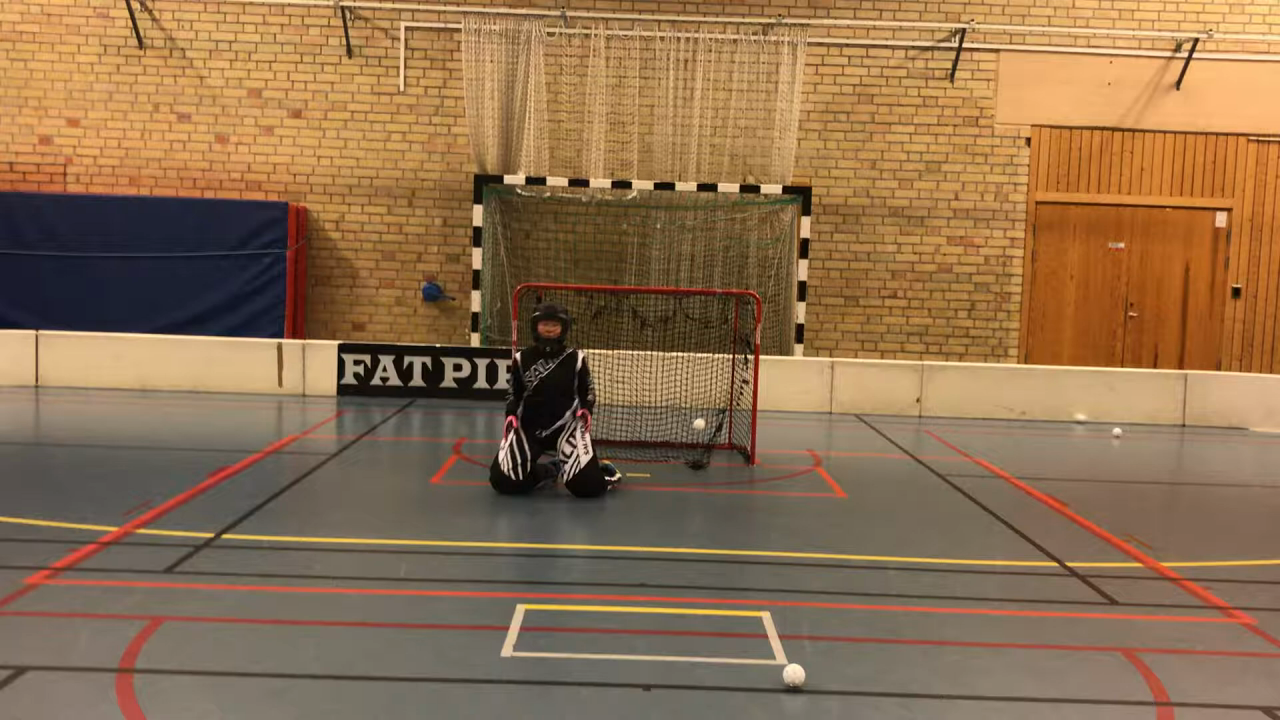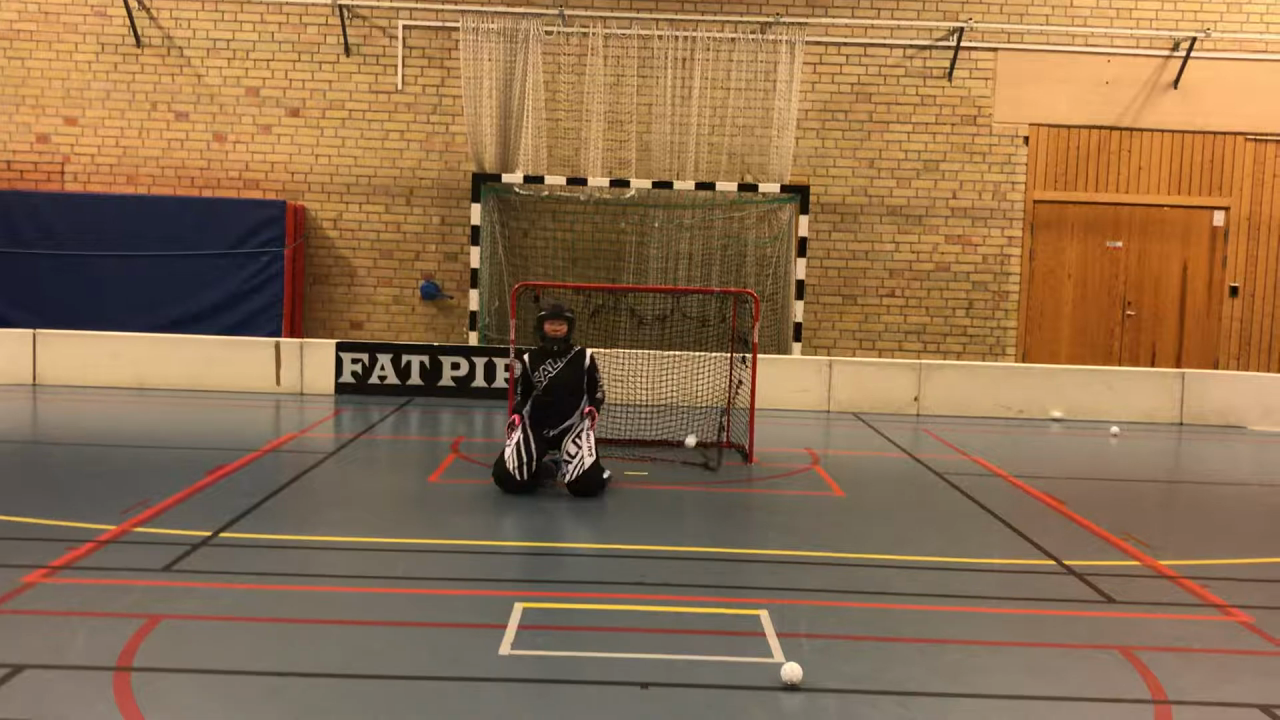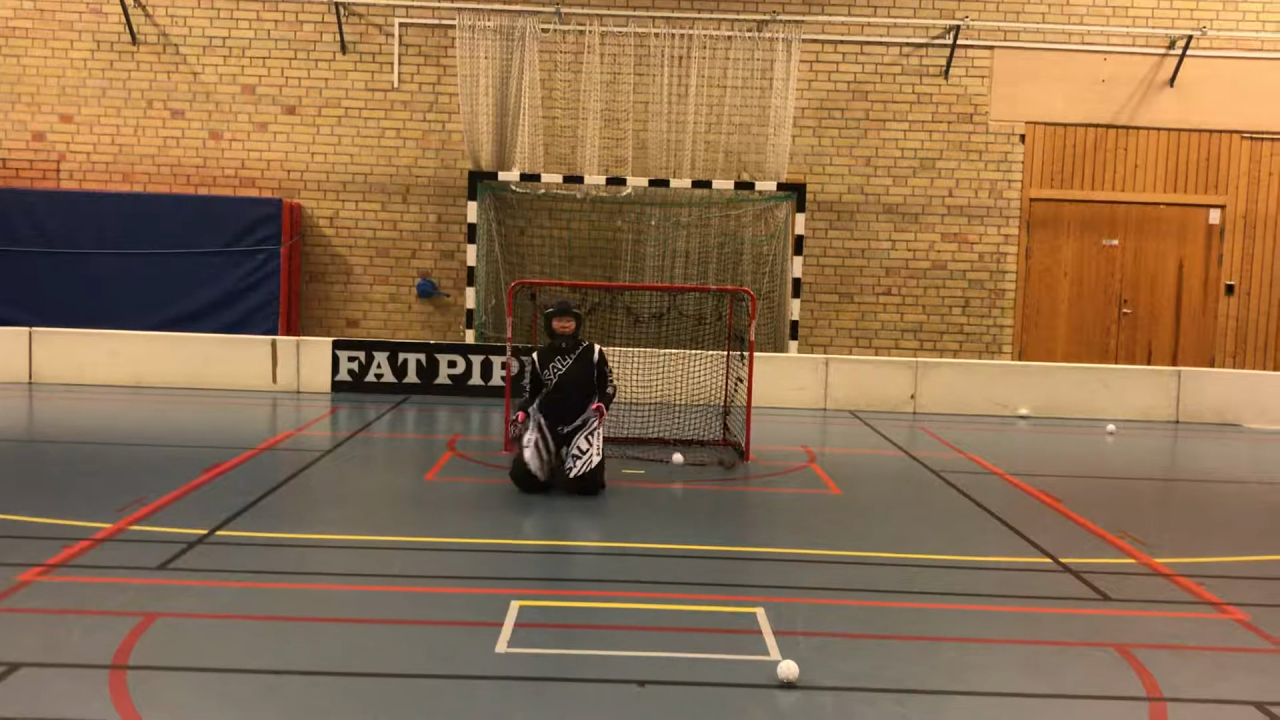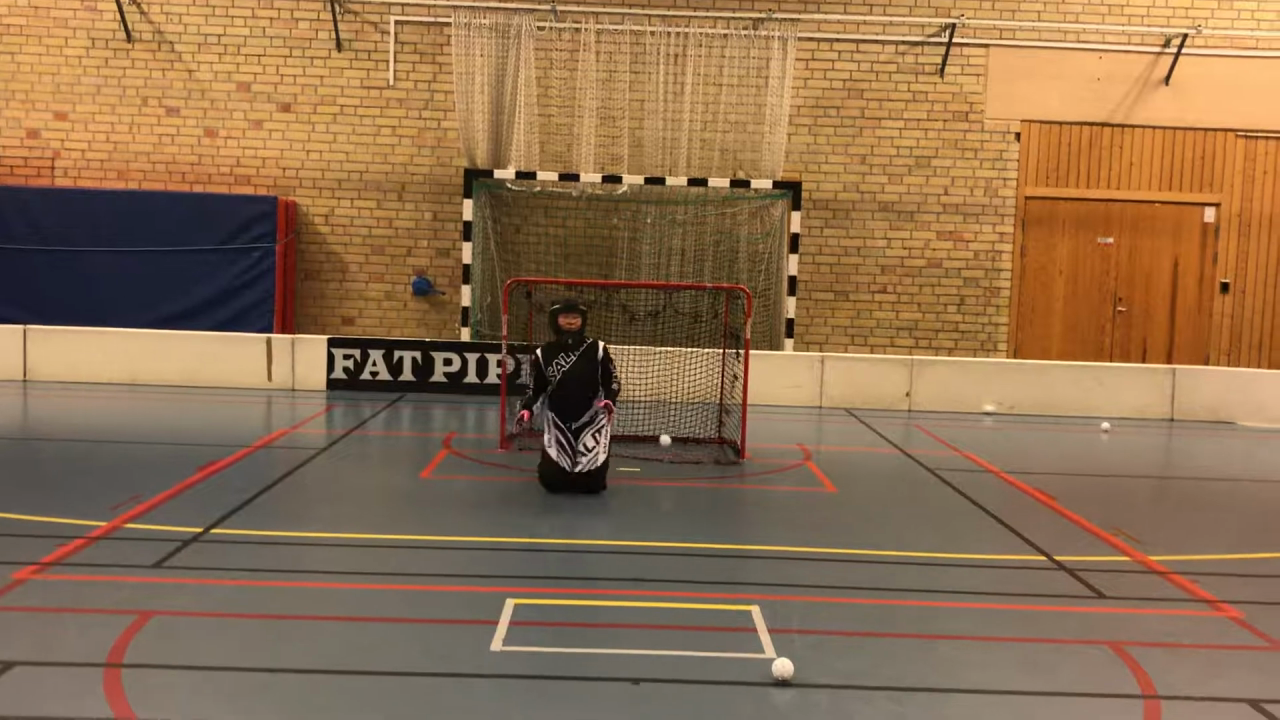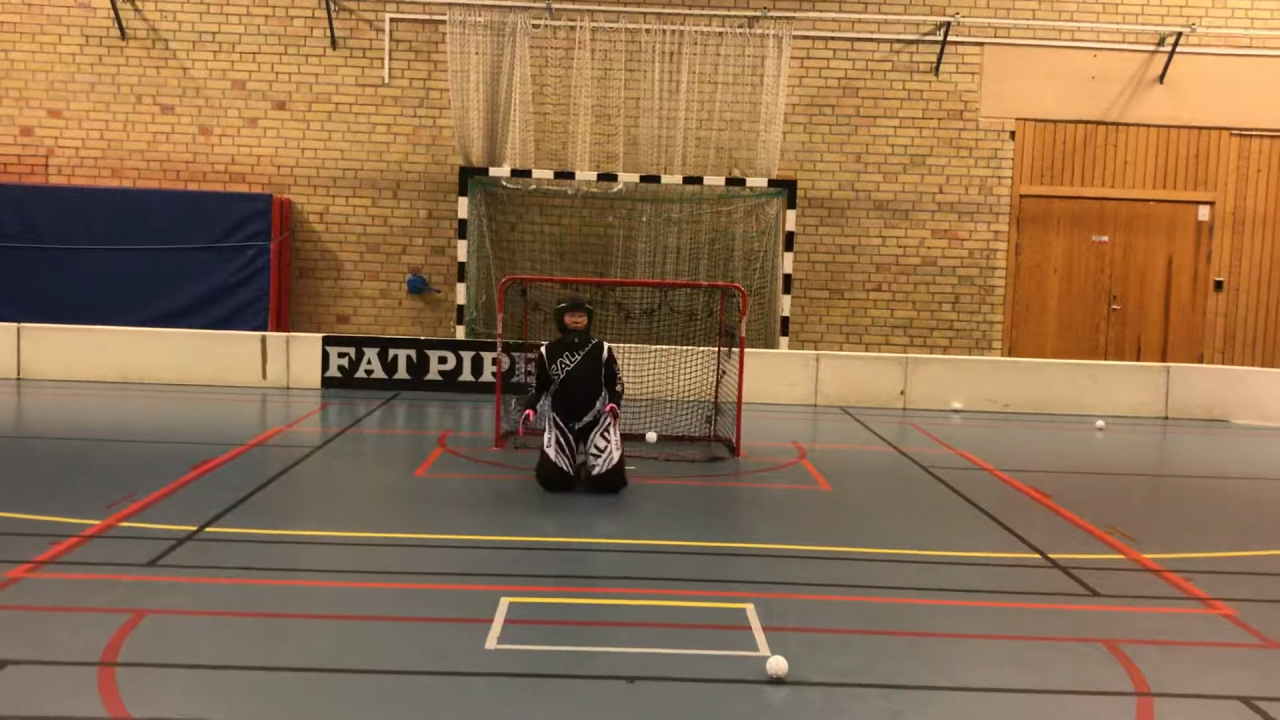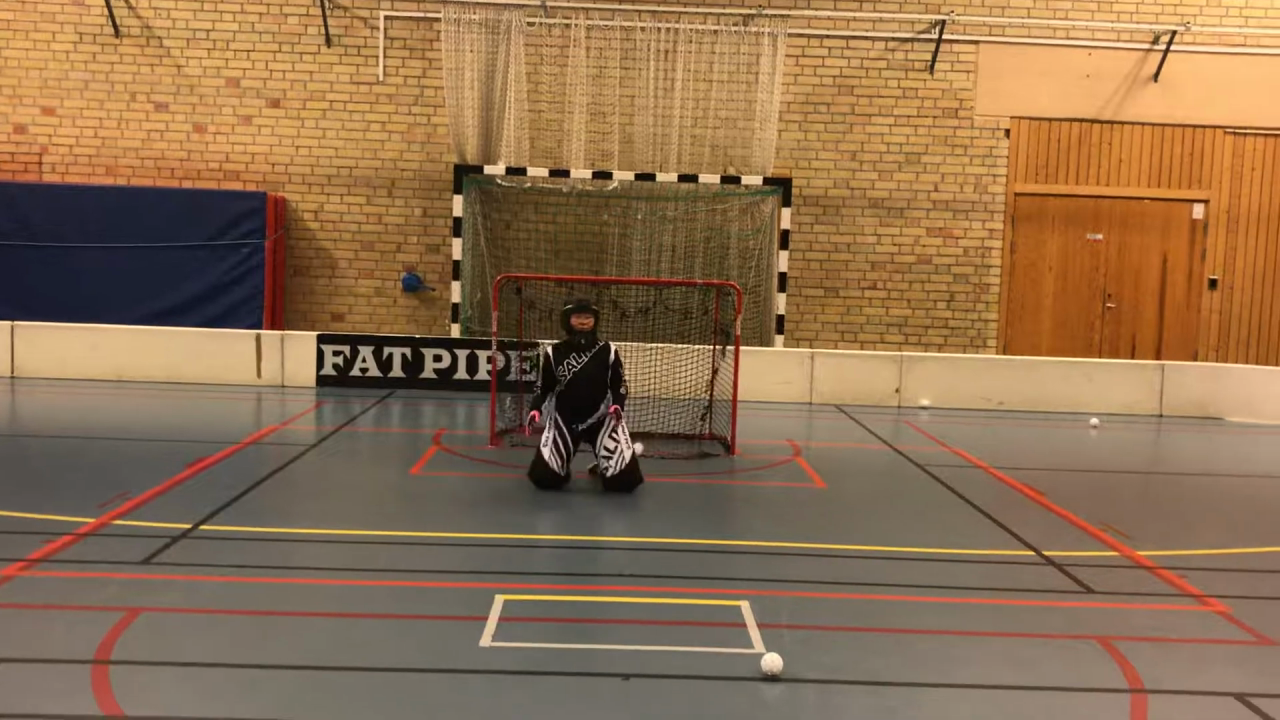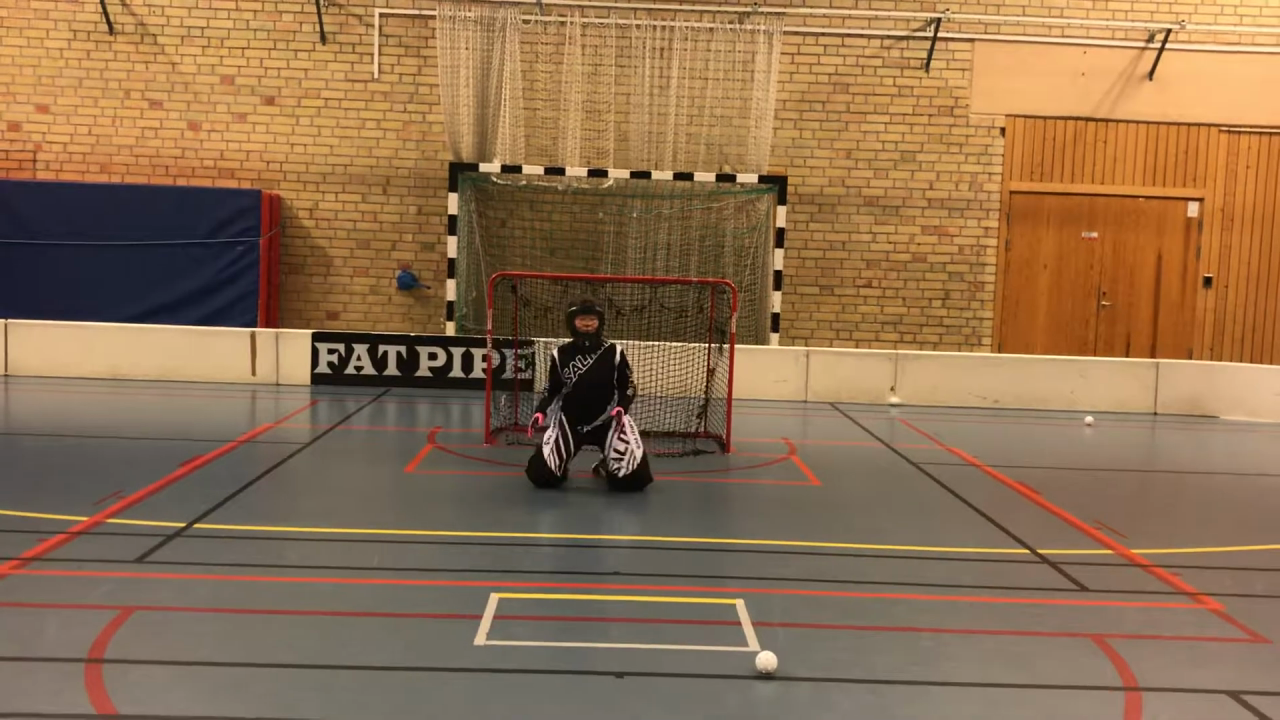
dt=0.1s
person 1, frame 1
left shoulder: (576, 358)
right shoulder: (522, 359)
left elbow: (587, 392)
right elbow: (515, 393)
left wrist: (585, 410)
right wrist: (511, 415)
left hip: (566, 424)
right hip: (531, 426)
left knee: (585, 485)
right knee: (504, 482)
right ankle: (546, 471)
person 1, frame 2
left shoulder: (583, 356)
right shoulder: (530, 359)
left elbow: (597, 389)
right elbow: (522, 394)
left wrist: (593, 407)
right wrist: (517, 413)
left hip: (572, 424)
right hip: (536, 425)
left knee: (585, 484)
right knee: (509, 480)
right ankle: (540, 470)
person 1, frame 3
left shoulder: (592, 352)
right shoulder: (540, 357)
left elbow: (608, 385)
right elbow: (533, 391)
left wrist: (602, 403)
right wrist: (523, 411)
left hip: (584, 422)
right hip: (548, 422)
left knee: (585, 484)
right knee: (529, 481)
left ankle: (572, 467)
right ankle: (551, 465)
person 1, frame 4
left shoulder: (596, 349)
right shoulder: (544, 354)
left elbow: (613, 381)
right elbow: (537, 389)
left wrist: (609, 401)
right wrist: (527, 409)
left hip: (591, 418)
right hip: (558, 420)
left knee: (589, 481)
right knee: (555, 480)
left ankle: (579, 466)
right ankle: (564, 462)
person 1, frame 5
left shoulder: (601, 349)
right shoulder: (548, 352)
left elbow: (615, 382)
right elbow: (539, 387)
left wrist: (614, 403)
right wrist: (531, 408)
left hip: (597, 417)
right hip: (561, 419)
left knee: (609, 481)
right knee: (551, 480)
left ankle: (592, 469)
person 1, frame 6
left shoulder: (608, 351)
right shoulder: (554, 353)
left elbow: (620, 385)
right elbow: (544, 387)
left wrist: (617, 405)
right wrist: (536, 409)
left hip: (602, 418)
right hip: (565, 419)
left knee: (623, 480)
right knee: (544, 478)
left ankle: (603, 467)
person 1, frame 7
left shoulder: (613, 353)
right shoulder: (561, 355)
left elbow: (628, 386)
right elbow: (552, 390)
left wrist: (621, 407)
right wrist: (541, 411)
left hip: (608, 419)
right hip: (569, 421)
left knee: (633, 480)
right knee: (541, 476)
left ankle: (609, 466)
right ankle: (559, 463)
